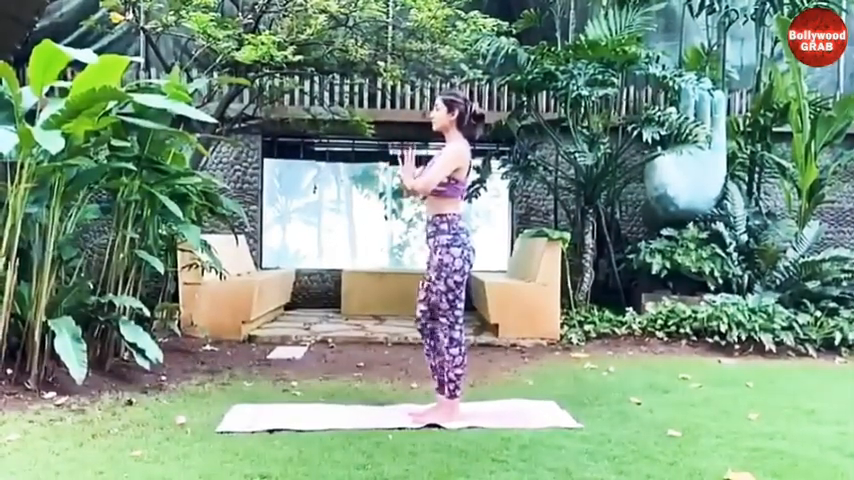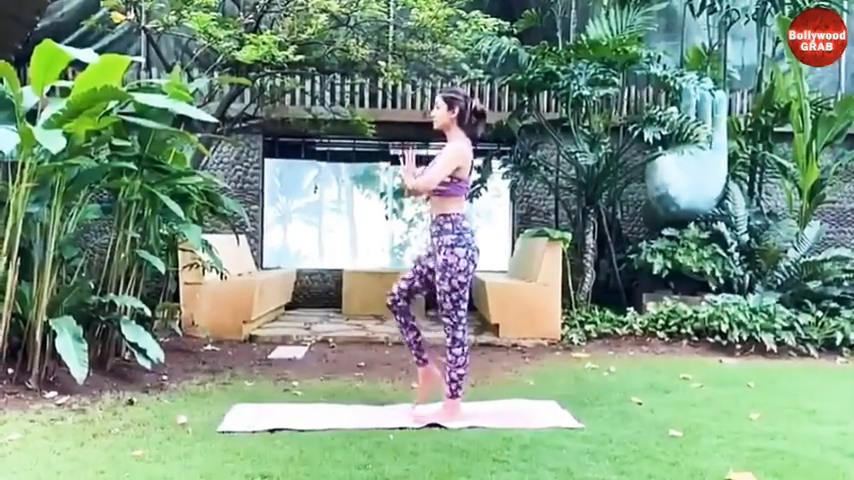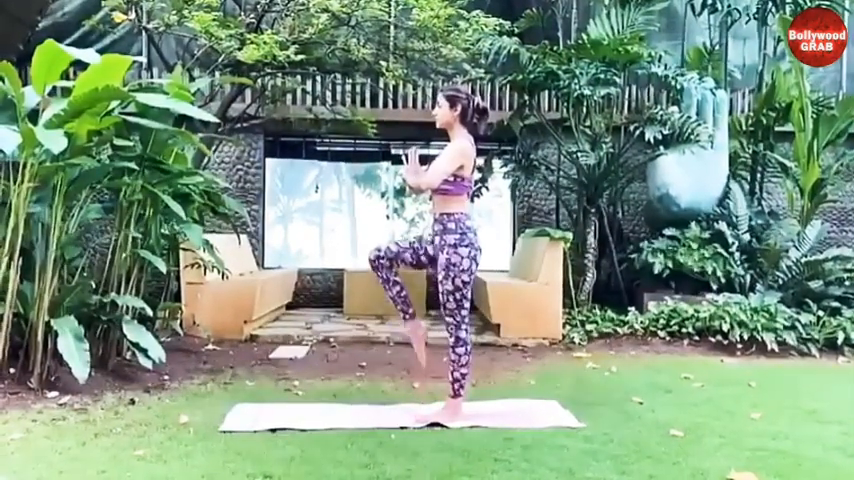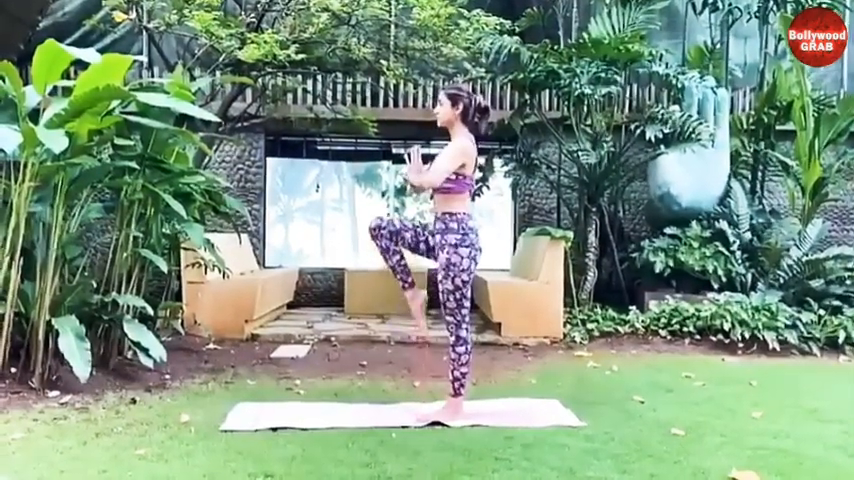
dt=0.5s
person 1, frame 1
left shoulder: (457, 149)
right shoulder: (449, 149)
left elbow: (423, 186)
right elbow: (416, 188)
left wrist: (409, 177)
right wrist: (409, 176)
left hip: (450, 240)
right hip: (440, 239)
left knee: (450, 322)
right knee: (426, 319)
left ankle: (450, 405)
right ankle: (443, 398)
person 1, frame 2
left shoulder: (458, 147)
right shoulder: (451, 148)
left elbow: (424, 185)
right elbow: (422, 186)
left wrist: (409, 177)
right wrist: (411, 177)
left hip: (454, 239)
right hip: (442, 239)
left knee: (454, 322)
right knee: (398, 298)
left ankle: (452, 405)
right ankle: (426, 369)
person 1, frame 3
left shoulder: (461, 145)
right shoulder: (454, 146)
left elbow: (426, 183)
right elbow: (427, 183)
left wrist: (411, 176)
right wrist: (415, 176)
left hip: (457, 237)
right hip: (442, 235)
left knee: (456, 321)
right knee: (381, 256)
left ankle: (454, 405)
right ankle: (412, 323)
person 1, frame 4
left shoulder: (462, 144)
right shoulder: (455, 145)
left elbow: (429, 181)
right elbow: (428, 181)
left wrist: (414, 173)
right wrist: (417, 173)
left hip: (456, 235)
right hip: (441, 232)
left knee: (456, 320)
right knee: (381, 227)
left ankle: (454, 404)
right ankle: (412, 292)
